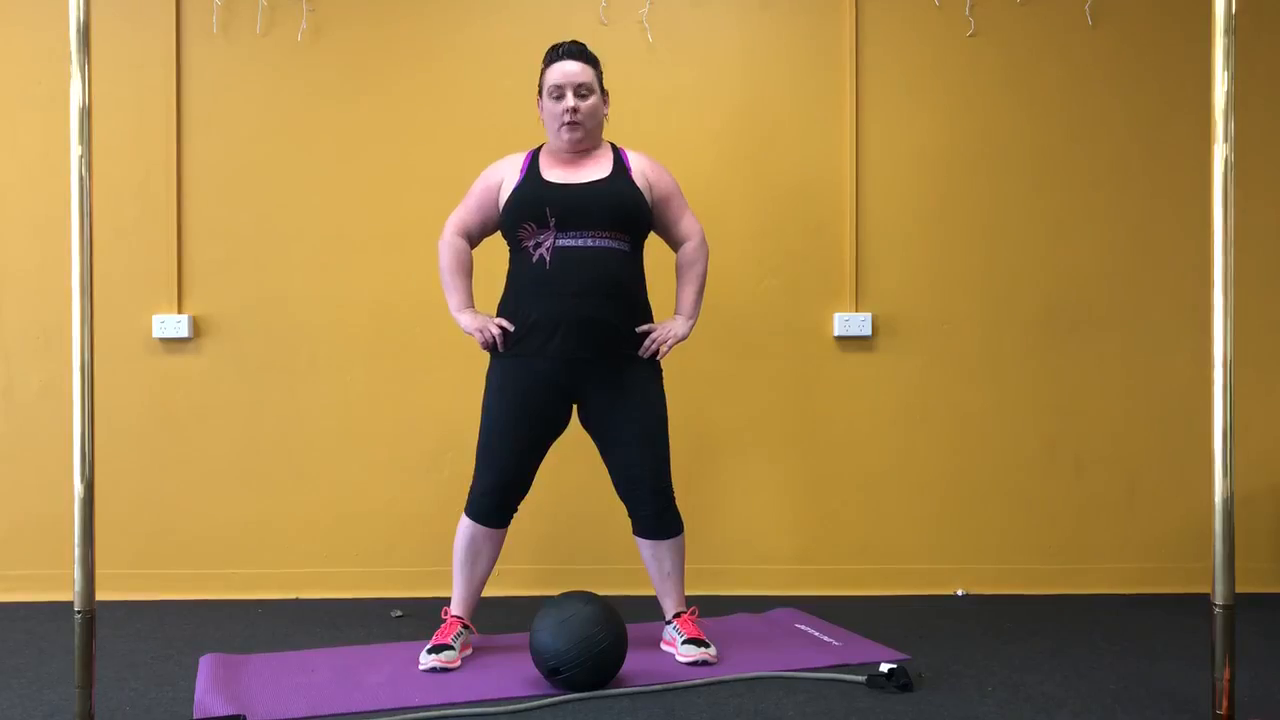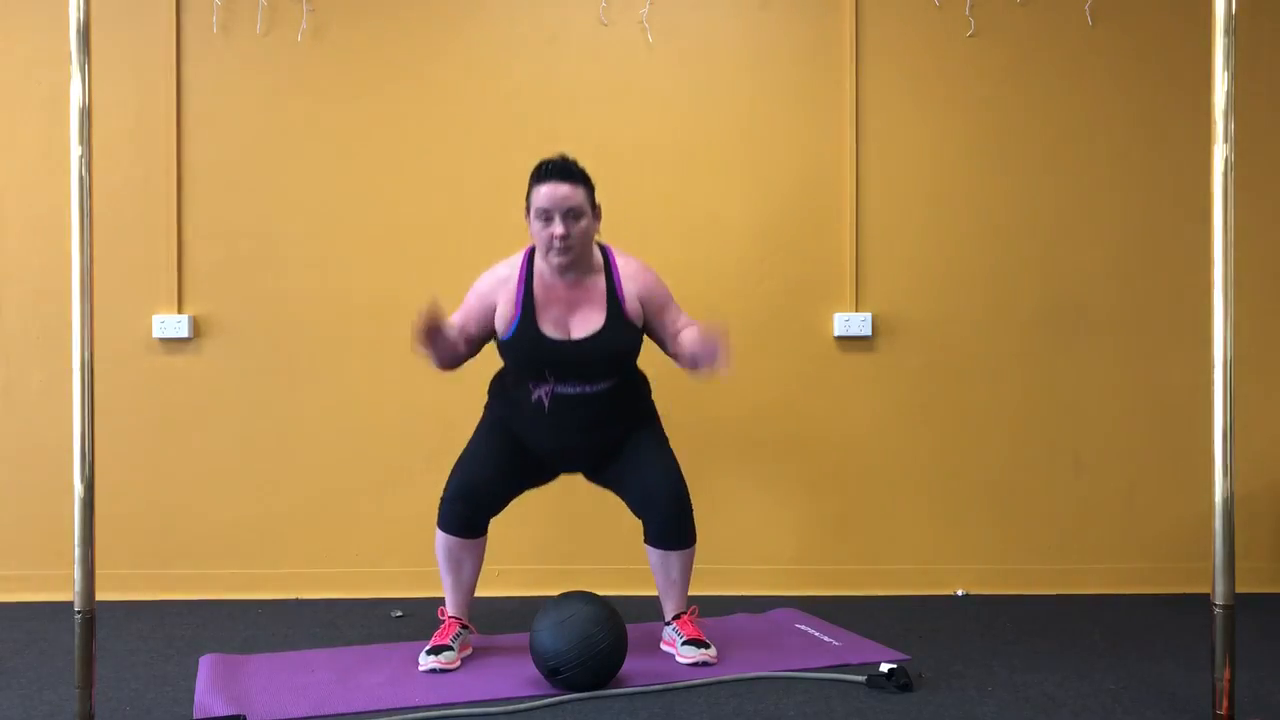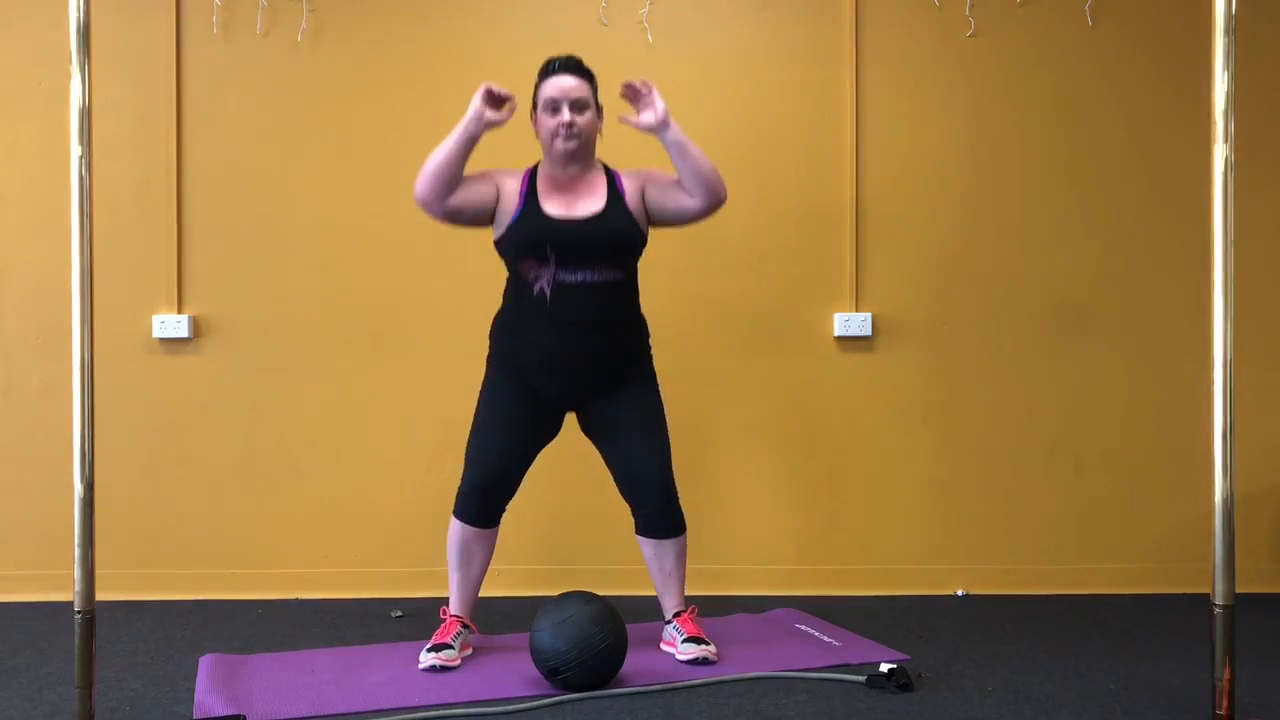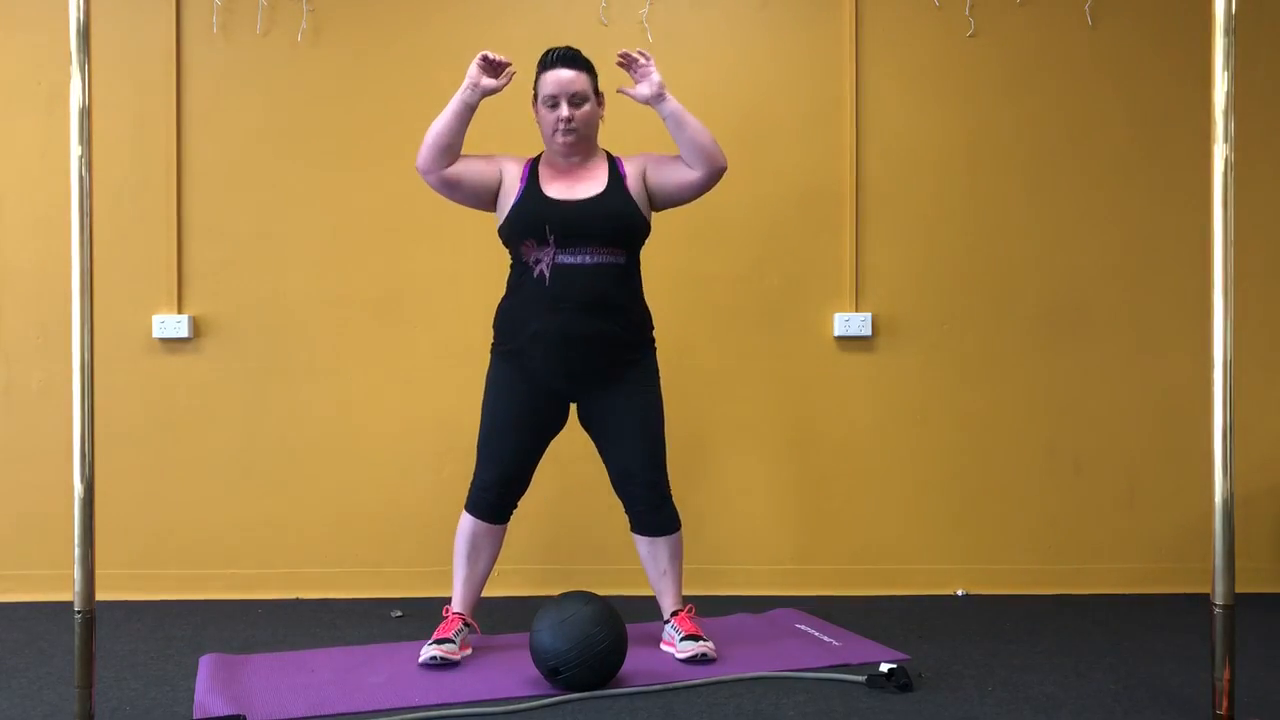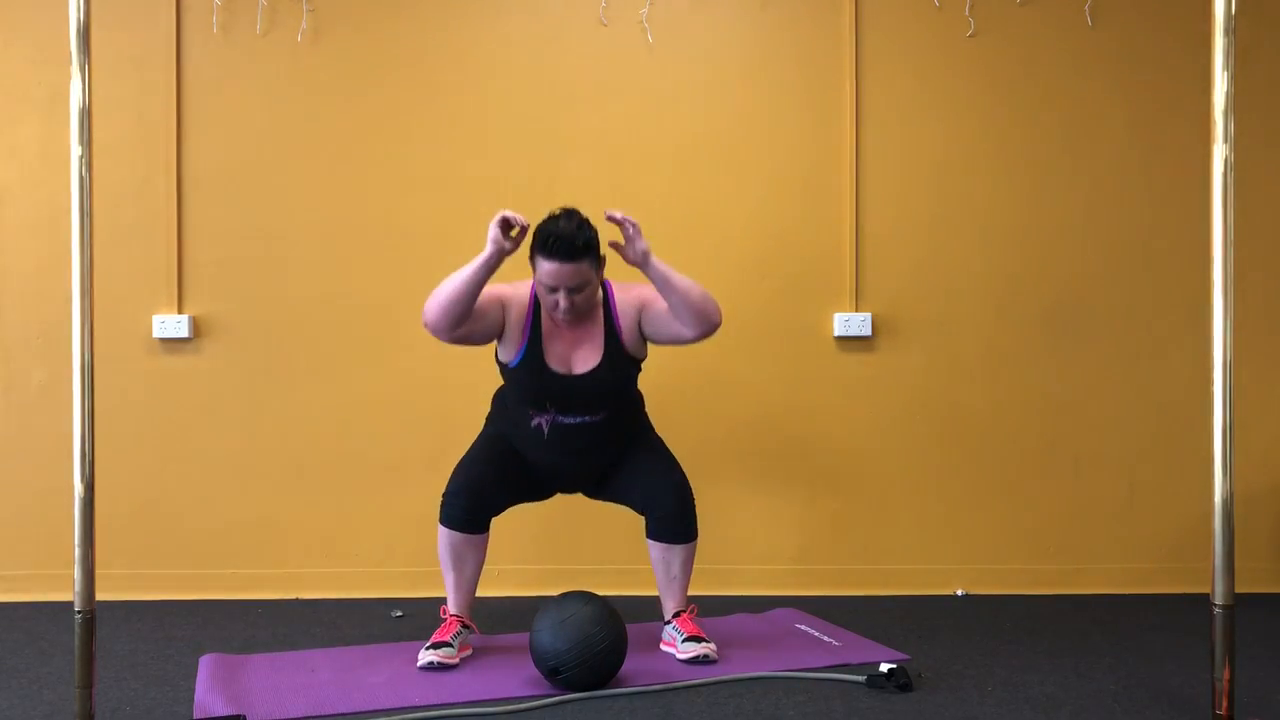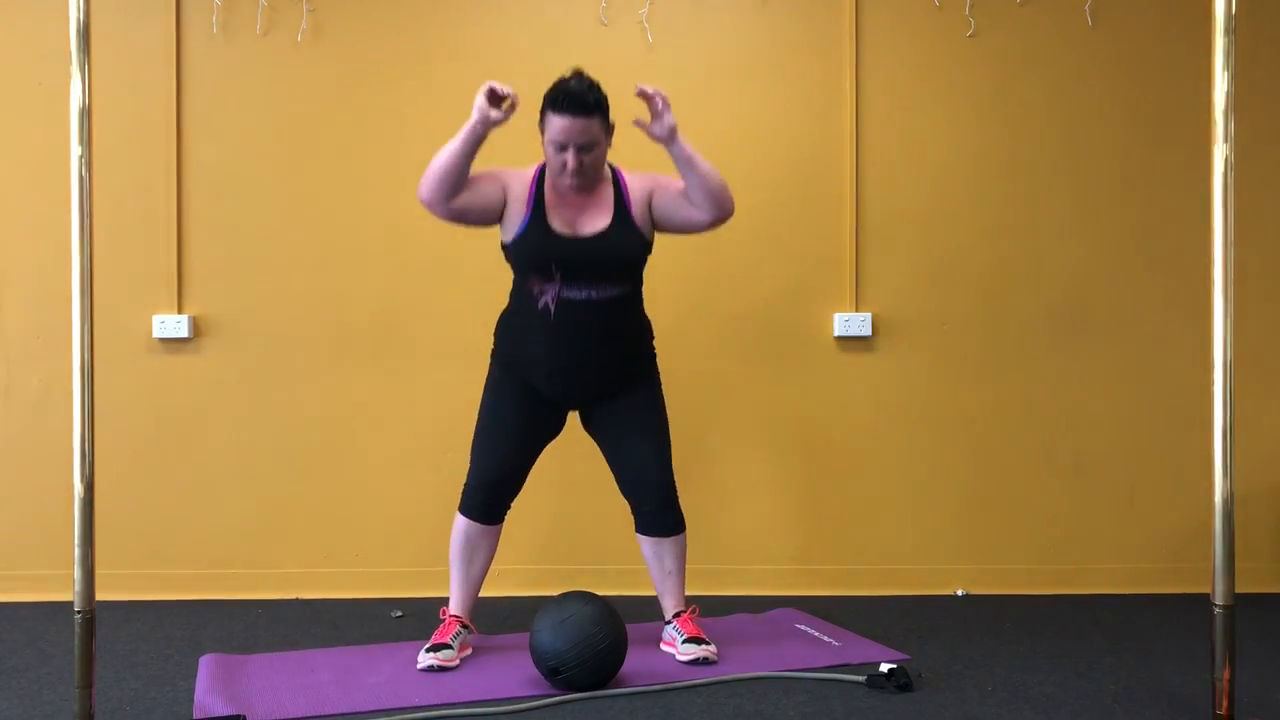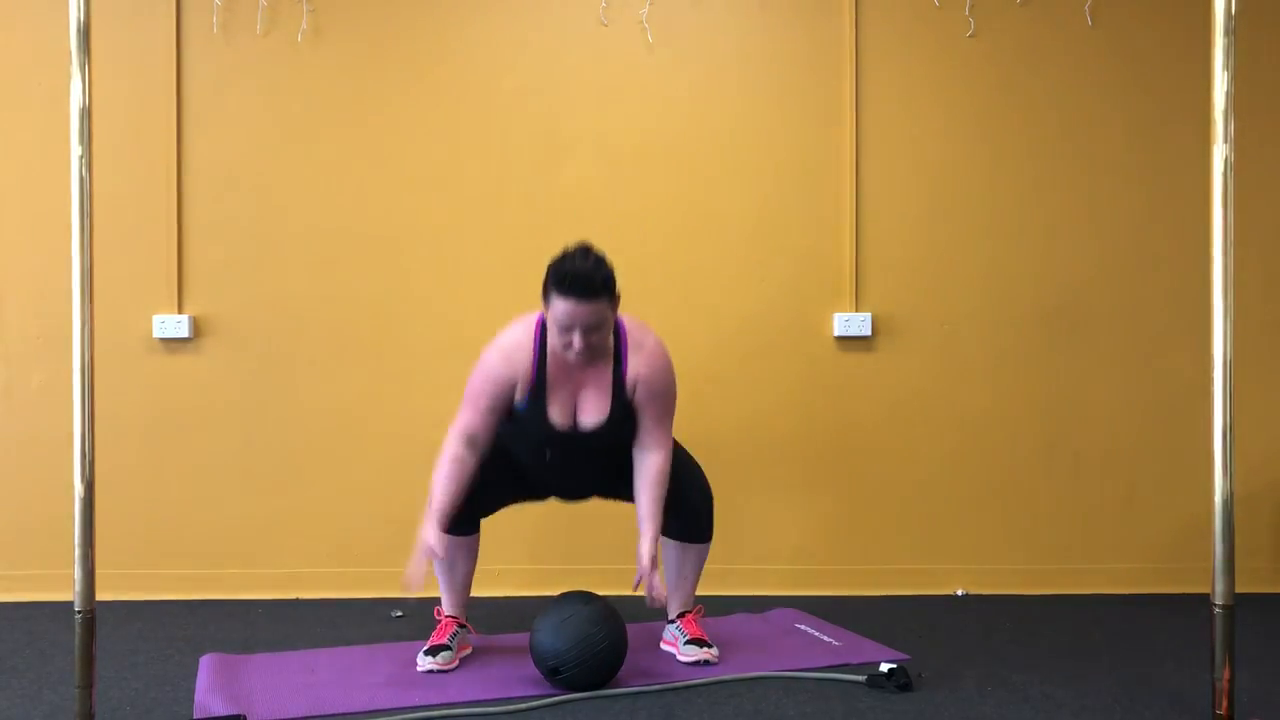
dt=0.7s
person 1, frame 1
left shoulder: (641, 172)
right shoulder: (510, 173)
left elbow: (691, 241)
right elbow: (455, 236)
left wrist: (684, 319)
right wrist: (464, 312)
left hip: (622, 363)
right hip: (528, 360)
left knee: (649, 492)
right knee: (493, 490)
left ankle: (678, 621)
right ankle: (456, 624)
person 1, frame 2
left shoulder: (633, 279)
right shoulder: (502, 283)
left elbow: (679, 336)
right elbow: (457, 346)
left wrist: (699, 348)
right wrist: (439, 341)
left hip: (620, 434)
right hip: (521, 432)
left knee: (669, 503)
right knee: (462, 500)
left ankle: (678, 622)
right ankle: (454, 626)
person 1, frame 3
left shoulder: (632, 189)
right shoulder: (507, 191)
left elbow: (708, 198)
right elbow: (429, 197)
left wrist: (665, 130)
right wrist: (472, 126)
left hip: (618, 375)
right hip: (522, 372)
left knee: (653, 489)
right knee: (481, 486)
left ankle: (678, 621)
right ankle: (455, 623)
person 1, frame 4
left shoulder: (635, 175)
right shoulder: (509, 177)
left elbow: (708, 167)
right elbow: (433, 167)
left wrist: (660, 99)
right wrist: (471, 93)
left hip: (619, 366)
right hip: (526, 362)
left knee: (646, 488)
right knee: (493, 486)
left ankle: (677, 619)
right ankle: (457, 620)
person 1, frame 5
left shoulder: (631, 307)
right shoulder: (510, 307)
left elbow: (704, 323)
right elbow: (437, 322)
left wrist: (648, 264)
right wrist: (489, 258)
left hip: (616, 449)
right hip: (521, 447)
left knee: (673, 500)
right knee: (463, 498)
left ankle: (678, 622)
right ankle: (455, 625)
person 1, frame 6
left shoulder: (641, 193)
right shoulder: (514, 190)
left elbow: (715, 209)
right elbow: (434, 197)
left wrist: (673, 141)
right wrist: (477, 126)
left hip: (621, 378)
right hip: (526, 372)
left knee: (654, 489)
right knee: (486, 486)
left ankle: (678, 620)
right ankle: (456, 623)
person 1, frame 7
left shoulder: (645, 354)
right shoulder: (511, 352)
left elbow: (652, 449)
right elbow: (466, 437)
left wrist: (649, 541)
right wrist: (433, 528)
left hip: (613, 462)
right hip: (524, 461)
left knee: (691, 496)
right knee: (454, 501)
left ankle: (682, 620)
right ankle: (452, 623)
